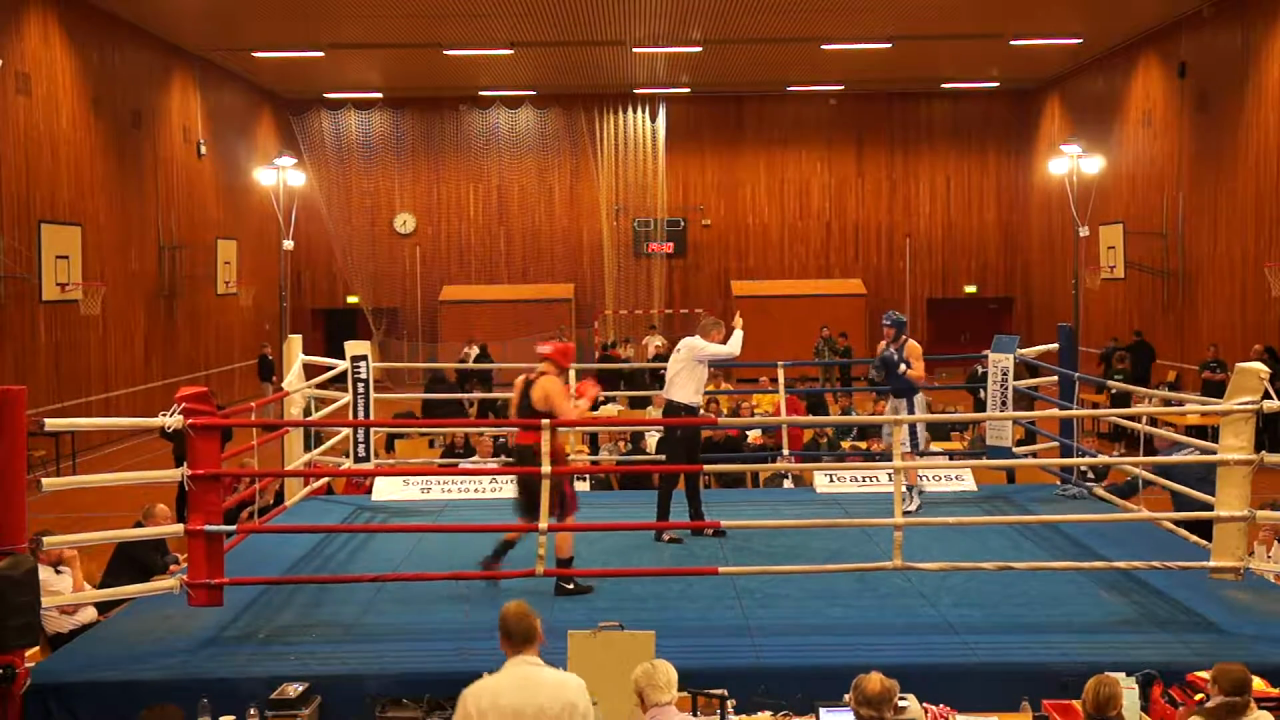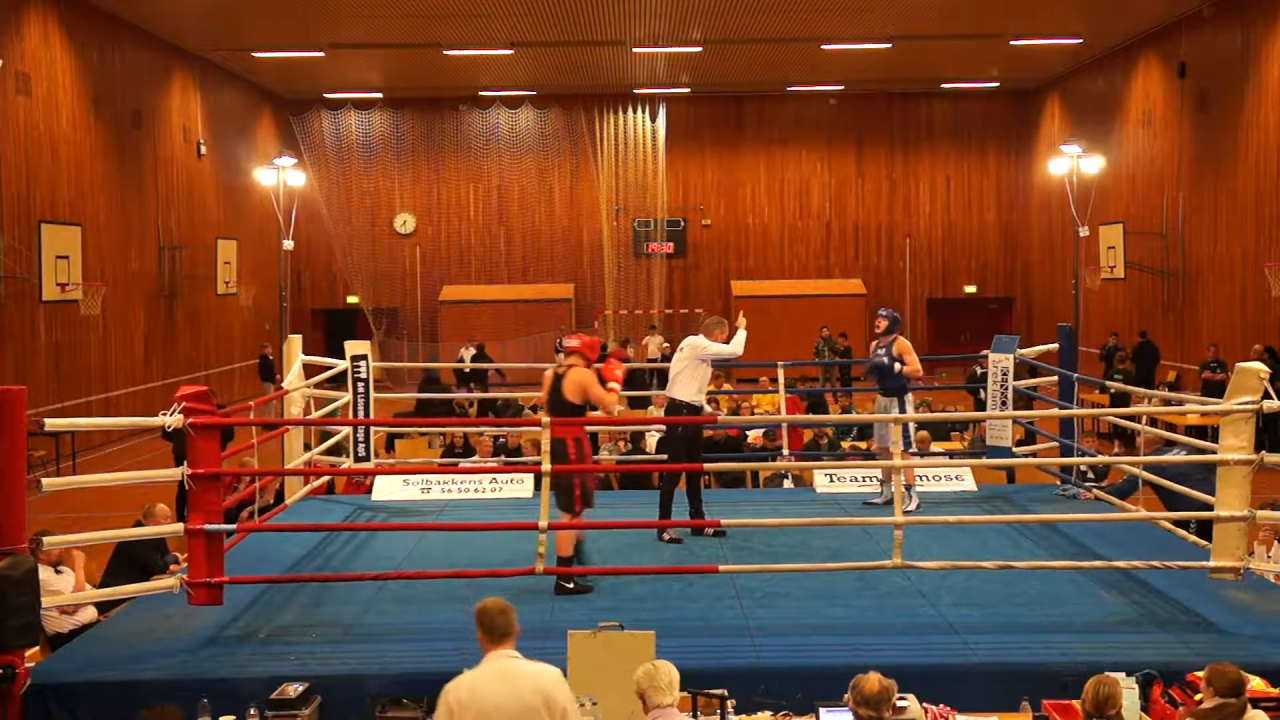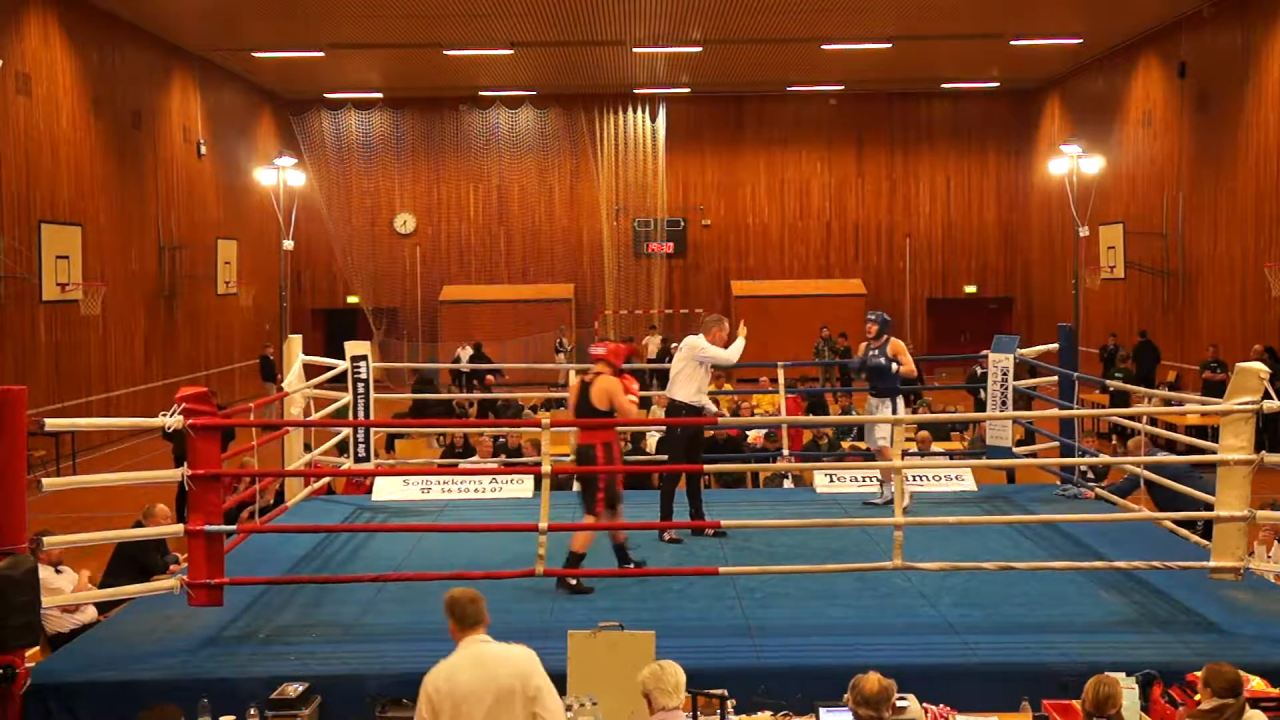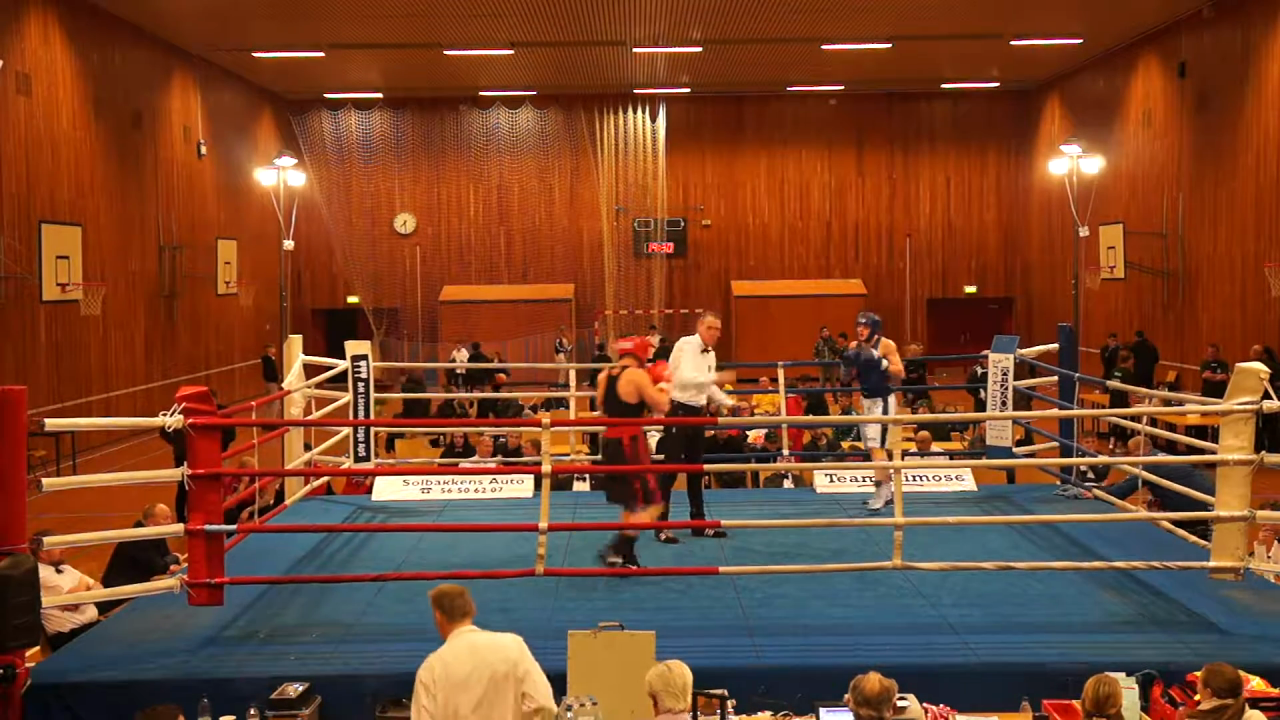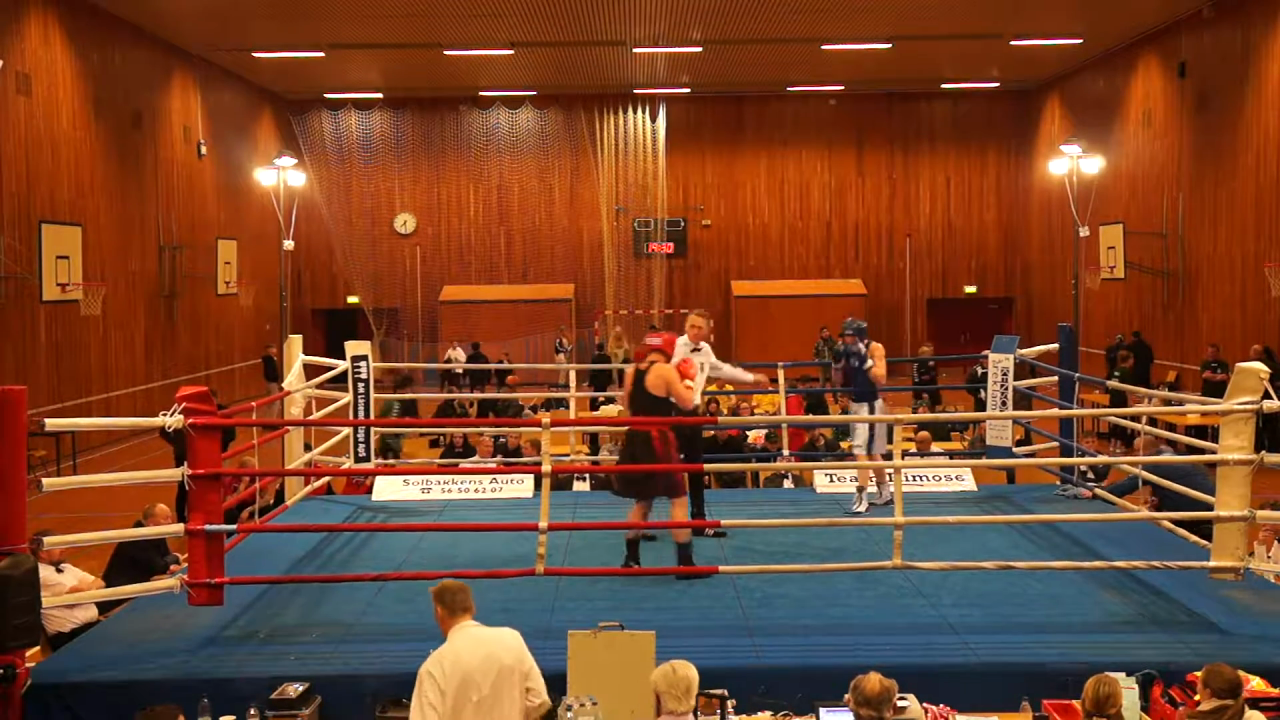
dt=0.2s
person 1, frame 1
left shoulder: (521, 381)
right shoulder: (552, 384)
right elbow: (568, 420)
right wrist: (585, 399)
left hip: (522, 447)
right hip: (543, 451)
left knee: (530, 516)
right knee: (566, 516)
left ankle: (494, 558)
right ankle: (565, 581)
person 1, frame 2
left shoulder: (549, 375)
right shoulder: (584, 375)
right elbow: (610, 407)
right wrist: (614, 381)
left hip: (554, 441)
right hip: (573, 443)
left knee: (571, 506)
right knee: (573, 513)
left ankle: (575, 557)
right ankle: (564, 580)
person 1, frame 3
left shoulder: (577, 383)
right shoulder: (610, 383)
right elbow: (631, 417)
right wrist: (632, 394)
left hip: (584, 446)
right hip: (602, 449)
left knee: (613, 506)
right knee: (595, 514)
left ankle: (625, 560)
right ankle: (568, 575)
person 1, frame 4
left shoulder: (604, 376)
right shoulder: (637, 375)
right elbow: (661, 407)
left hip: (610, 442)
right hip: (630, 443)
left knee: (631, 504)
right knee: (652, 504)
left ankle: (627, 560)
right ankle: (615, 549)
person 1, frame 5
left shoulder: (631, 371)
right shoulder: (666, 370)
right elbow: (687, 404)
right wrist: (689, 379)
left hip: (634, 437)
right hip: (657, 437)
left knee: (642, 501)
right knee: (679, 499)
left ankle: (631, 559)
right ankle: (684, 564)
person 2, frame 1
left shoulder: (695, 350)
right shoulder: (692, 346)
right elbow: (732, 351)
left wrist: (701, 413)
right wrist: (738, 329)
left hip: (688, 413)
right hip: (678, 413)
left knee: (693, 470)
right knee: (672, 471)
left ankle: (698, 523)
right ankle: (662, 528)
person 2, frame 2
left shoulder: (699, 349)
right shoulder: (695, 345)
right elbow: (735, 350)
right wrist: (742, 328)
left hip: (691, 412)
right hip: (680, 412)
left knee: (694, 469)
right knee: (674, 469)
left ankle: (698, 522)
right ankle: (664, 527)
person 2, frame 3
left shoulder: (701, 349)
right shoulder: (693, 344)
right elbow: (730, 357)
left wrist: (714, 411)
right wrist: (741, 337)
left hip: (693, 413)
right hip: (680, 412)
left knee: (695, 469)
right knee: (675, 469)
left ankle: (698, 522)
right ankle: (665, 526)
person 2, frame 4
left shoulder: (708, 353)
right shoulder: (686, 346)
right elbow: (684, 380)
left wrist: (729, 403)
right wrist: (717, 378)
left hip: (696, 414)
right hip: (679, 412)
left ankle: (698, 523)
person 2, frame 5
left shoulder: (705, 350)
right shoulder: (674, 347)
left elbow: (723, 369)
left wrist: (751, 378)
left hip: (691, 414)
left knee: (696, 469)
left ankle: (699, 521)
person 3, frame 1
left shoulder: (912, 346)
right shoulder: (883, 346)
left elbow: (920, 378)
right elbow: (879, 377)
left wrist: (899, 366)
right wrist: (879, 369)
left hip: (910, 400)
right hip: (895, 399)
left knee: (907, 449)
right knee: (889, 445)
left ankle: (913, 497)
right ankle: (912, 486)
person 3, frame 2
left shoulder: (901, 344)
right shoulder: (874, 345)
left elbow: (918, 371)
left wrist: (893, 366)
right wrist: (873, 372)
left hip: (900, 400)
right hip: (883, 399)
left knee: (901, 449)
right knee: (881, 448)
left ankle: (912, 496)
right ankle: (886, 493)
person 3, frame 3
left shoulder: (895, 344)
right shoulder: (863, 347)
left elbow: (912, 371)
right elbow: (862, 375)
left wrist: (889, 366)
right wrist: (859, 369)
left hip: (891, 400)
right hip: (873, 399)
left knee: (886, 446)
right knee: (877, 448)
left ankle: (902, 492)
right ankle: (886, 493)
person 3, frame 4
left shoulder: (886, 344)
right shoulder: (855, 346)
left elbow: (899, 373)
right elbow: (848, 376)
left wrist: (880, 361)
right wrist: (848, 364)
left hip: (883, 400)
right hip: (866, 399)
left knee: (876, 446)
right knee: (875, 447)
left ankle: (881, 491)
right ankle: (886, 492)
person 3, frame 5
left shoulder: (875, 348)
right shoulder: (846, 349)
left elbow: (880, 379)
right elbow: (839, 380)
left wrist: (864, 360)
right wrist: (840, 361)
left hip: (870, 404)
right hip: (855, 403)
left knee: (861, 452)
right knee: (871, 452)
left ankle: (861, 499)
right ankle: (885, 493)
